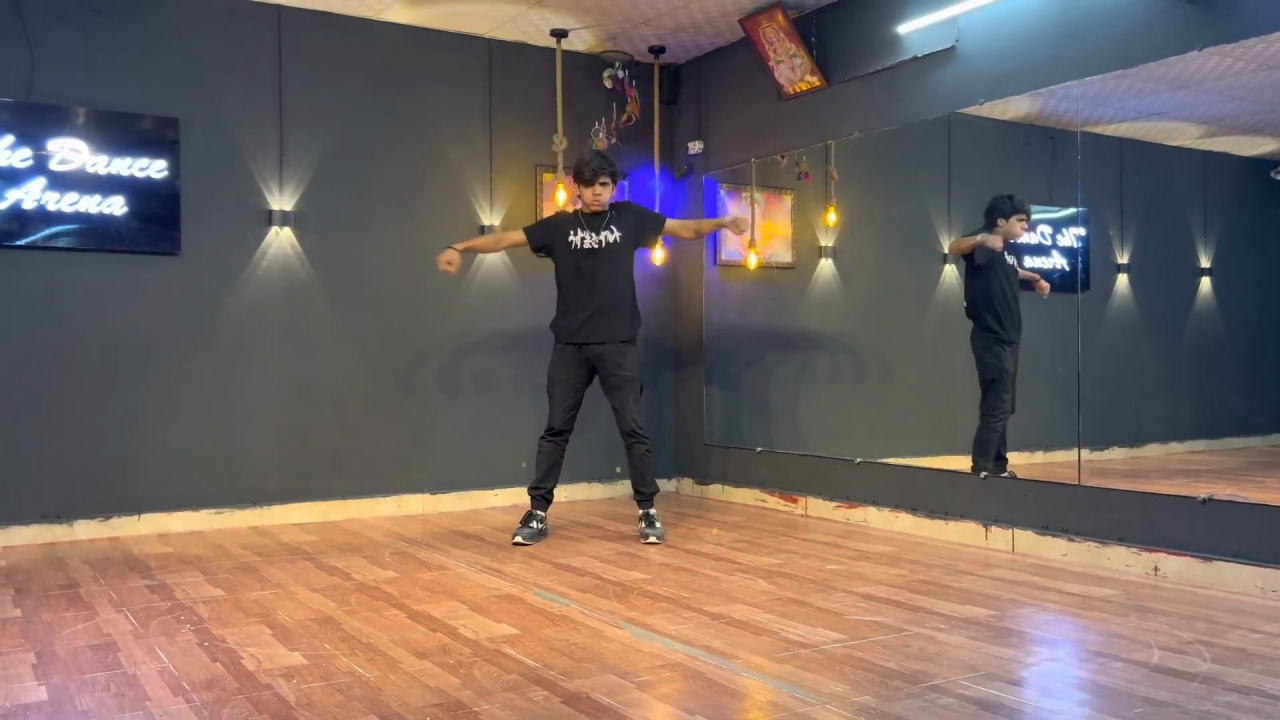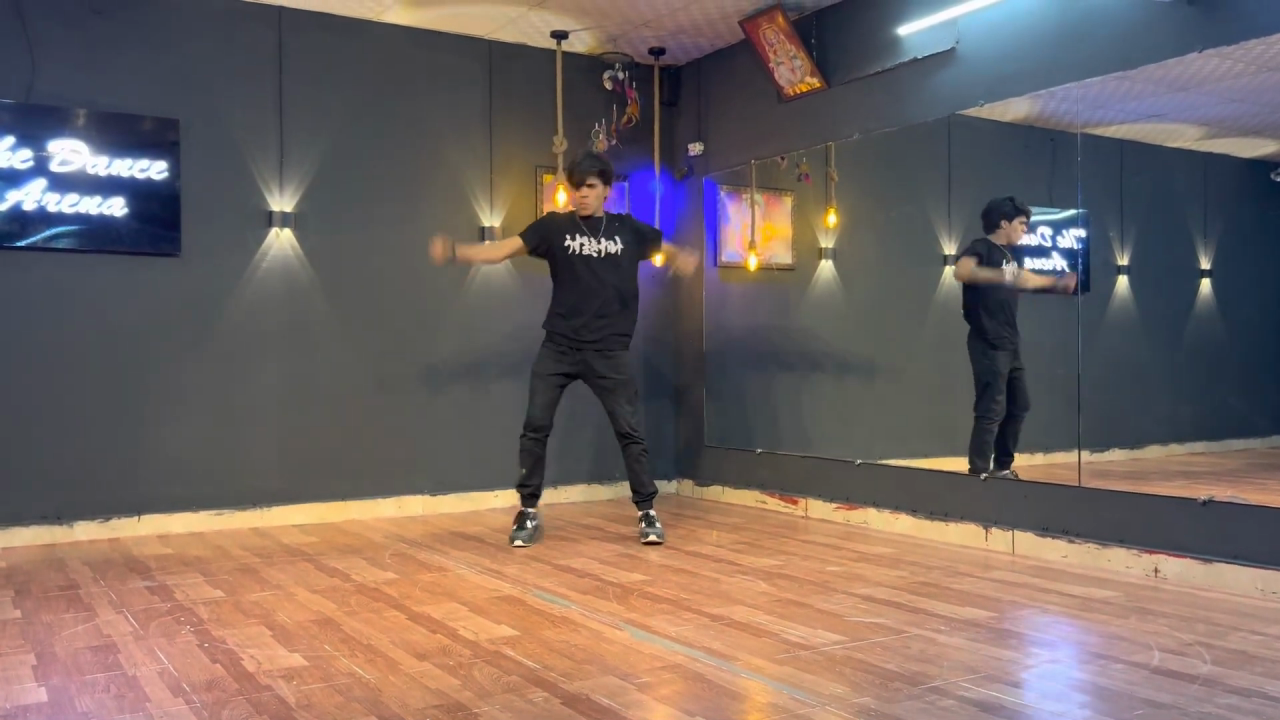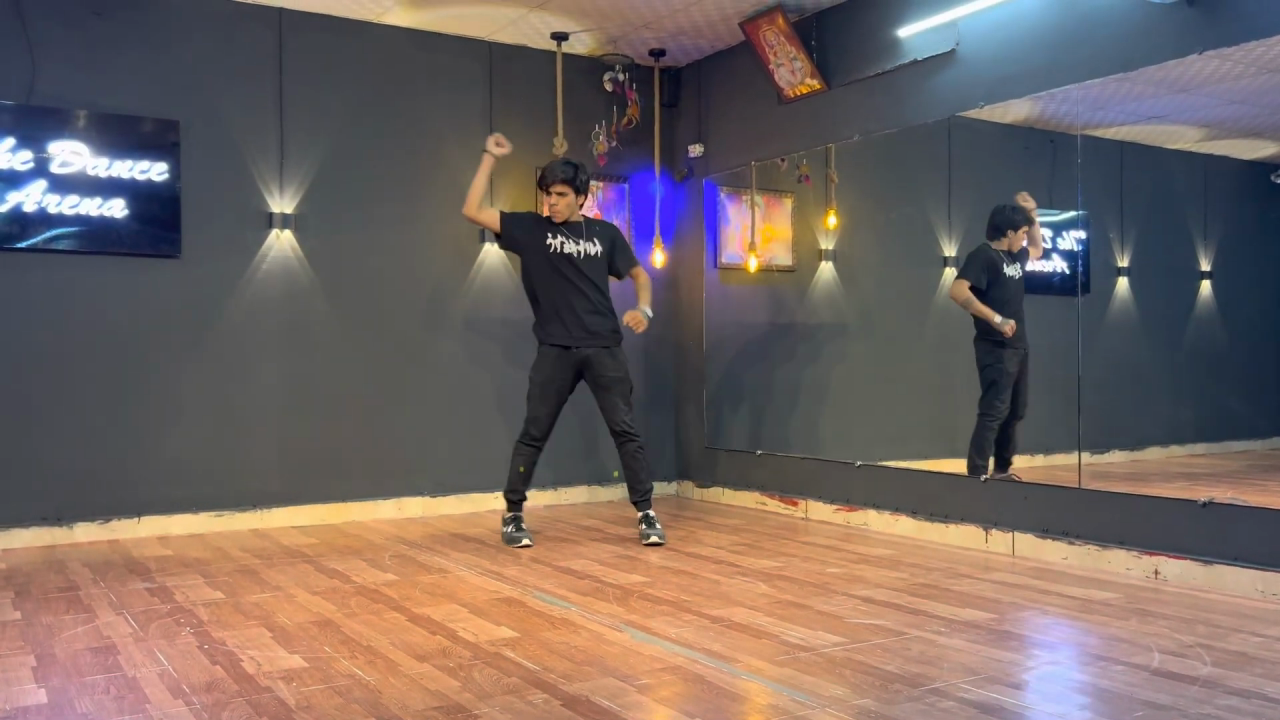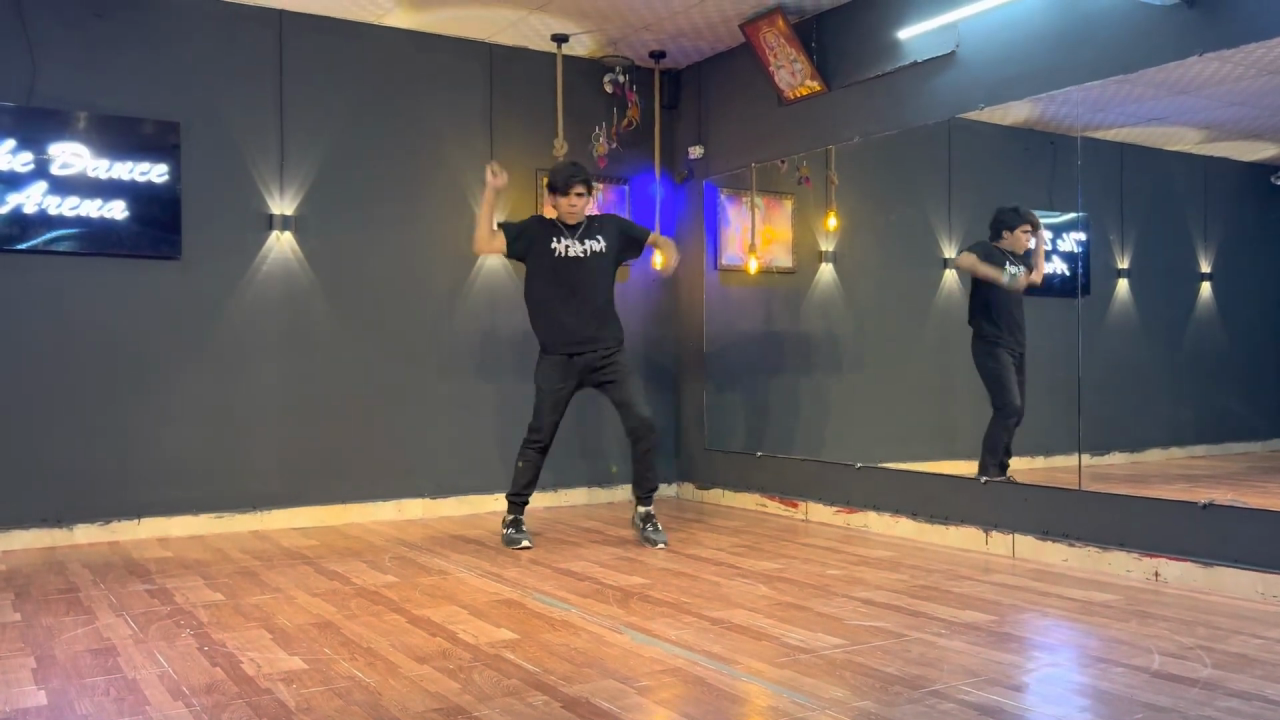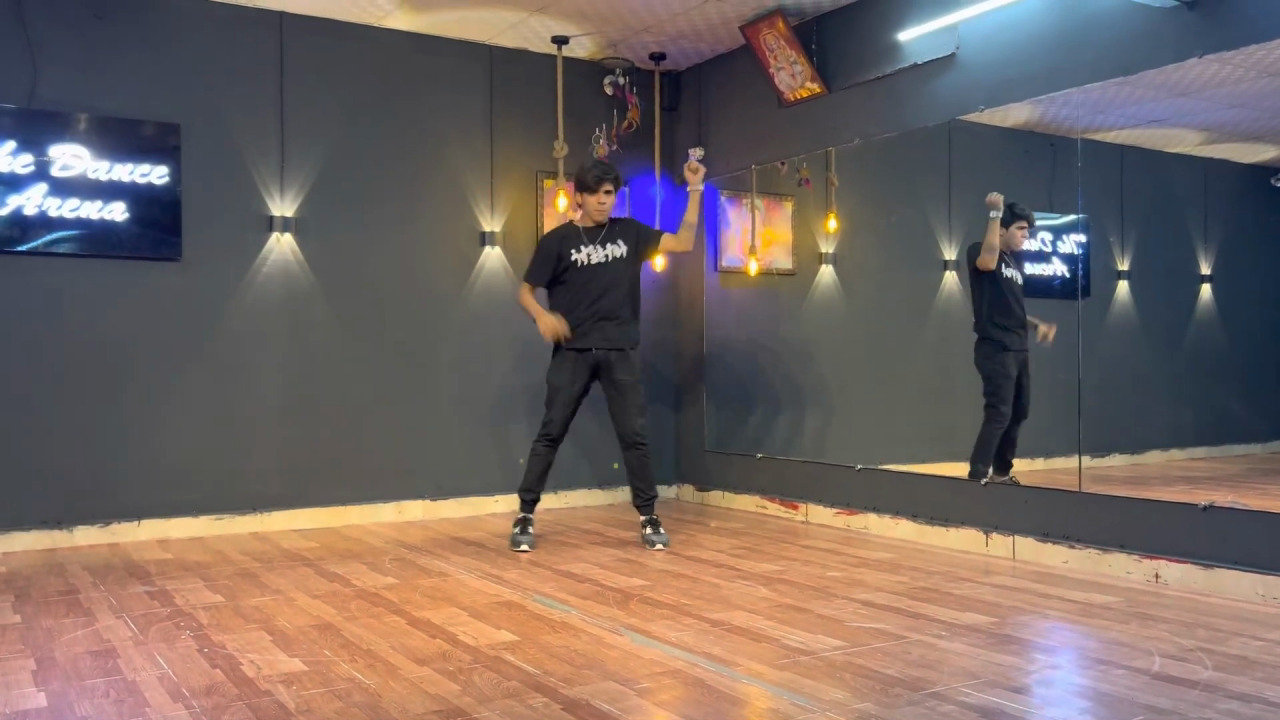
dt=0.2s
person 1, frame 1
left shoulder: (629, 217)
right shoulder: (560, 225)
left elbow: (685, 229)
right elbow: (507, 238)
left wrist: (725, 222)
right wrist: (459, 248)
left hip: (618, 345)
right hip: (570, 345)
left knee: (633, 429)
right knee: (556, 429)
left ankle: (648, 511)
right ankle: (537, 512)
person 1, frame 2
left shoulder: (629, 229)
right shoulder: (554, 226)
left elbow: (669, 249)
right elbow: (502, 249)
left wrist: (685, 259)
right wrist: (454, 252)
left hip: (610, 350)
right hip: (560, 347)
left knee: (629, 431)
right knee: (536, 425)
left ankle: (647, 512)
right ankle: (528, 512)
person 1, frame 3
left shoulder: (606, 234)
right shoulder: (530, 227)
left elbow: (640, 276)
right elbow: (473, 211)
left wrist: (643, 308)
right wrist: (490, 158)
left hip: (604, 349)
right hip: (555, 351)
left knee: (625, 430)
right knee: (533, 433)
left ankle: (646, 512)
right ankle: (513, 513)
person 1, frame 4
left shoulder: (611, 227)
right shoulder: (535, 231)
left elbow: (659, 240)
right elbow: (482, 245)
left wrist: (669, 253)
right wrist: (491, 192)
left hip: (608, 352)
right hip: (559, 357)
left knee: (642, 424)
right knee: (538, 437)
left ankle: (645, 511)
right ankle: (514, 517)
person 1, frame 5
left shoulder: (629, 232)
right shoulder: (557, 240)
left elbow: (683, 243)
right elbow: (526, 290)
left wrist: (694, 191)
right wrist: (542, 316)
left hip: (620, 350)
right hip: (572, 352)
left knee: (634, 434)
right knee: (551, 432)
left ankle: (649, 517)
right ankle: (524, 517)
person 2, frame 1
left shoulder: (1004, 247)
right shoulder: (987, 244)
right elbow: (955, 247)
left wrist: (1035, 280)
right wrist: (979, 239)
left hip: (1006, 339)
right hip: (992, 338)
left knee: (1003, 407)
right knee: (995, 407)
left ankle: (997, 466)
right ankle: (982, 468)
person 2, frame 2
left shoulder: (1006, 253)
right shoulder: (981, 248)
left elbow: (1023, 279)
right elbow: (962, 272)
left wrist: (1056, 282)
right wrist: (1002, 276)
left hip: (1009, 342)
right hip: (988, 343)
left knee: (1019, 406)
right knee: (991, 410)
left ankle: (1002, 465)
right ankle: (979, 471)
person 2, frame 3
left shoulder: (1016, 255)
right shoulder: (981, 256)
left elbow: (1037, 250)
right elbow: (957, 292)
left wrist: (1032, 214)
right wrist: (997, 319)
left hip: (1018, 345)
right hip: (994, 346)
left knee: (1015, 410)
right knee: (993, 410)
left ankle: (1002, 469)
right ankle: (978, 473)
person 2, frame 4
left shoulder: (1019, 258)
right shoulder: (985, 250)
left elbow: (1036, 276)
right elbow: (962, 261)
left wrist: (1040, 238)
right wrist: (1003, 277)
left hip: (1015, 347)
right hip: (992, 346)
left knee: (1015, 413)
right knee: (1008, 408)
left ankle: (999, 471)
right ankle: (986, 473)
person 2, frame 5
left shoulder: (1012, 262)
right shoulder: (981, 251)
right elbow: (987, 261)
left wrist: (1037, 324)
right wrist: (995, 215)
left hip: (1018, 348)
right hip: (994, 348)
left knee: (1018, 413)
right knee: (999, 412)
left ankle: (1001, 471)
right ankle: (978, 474)
